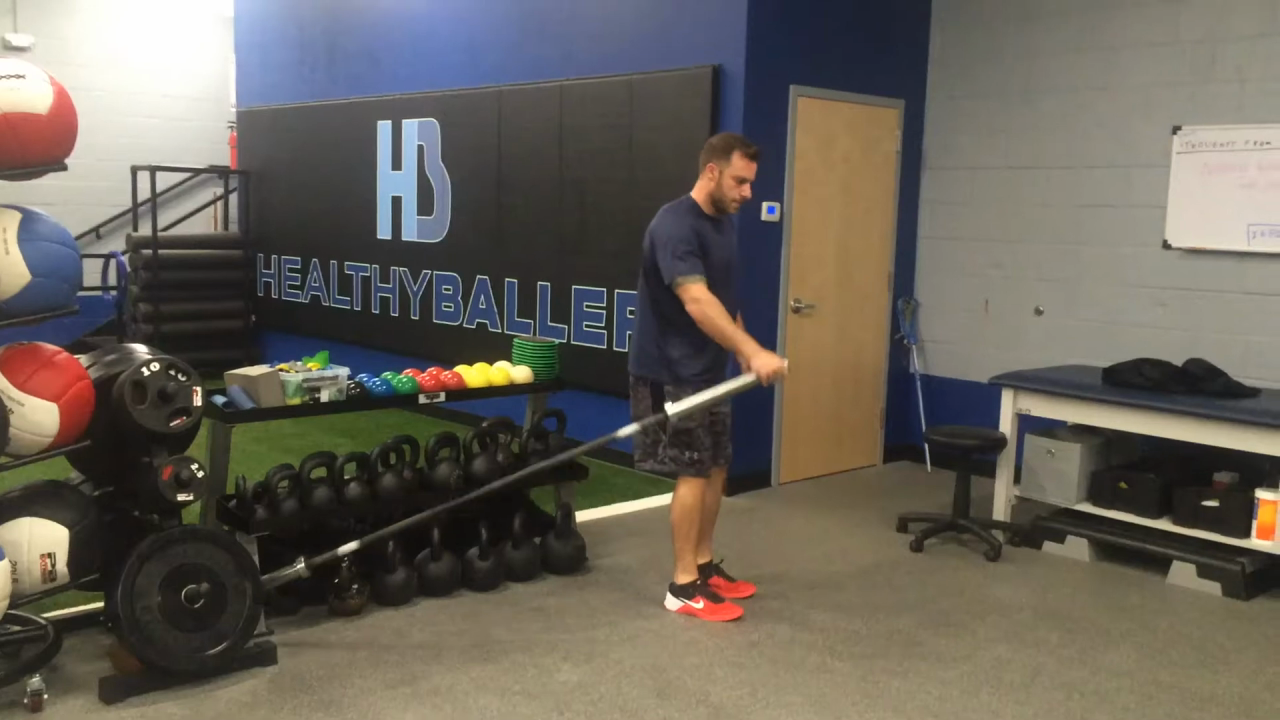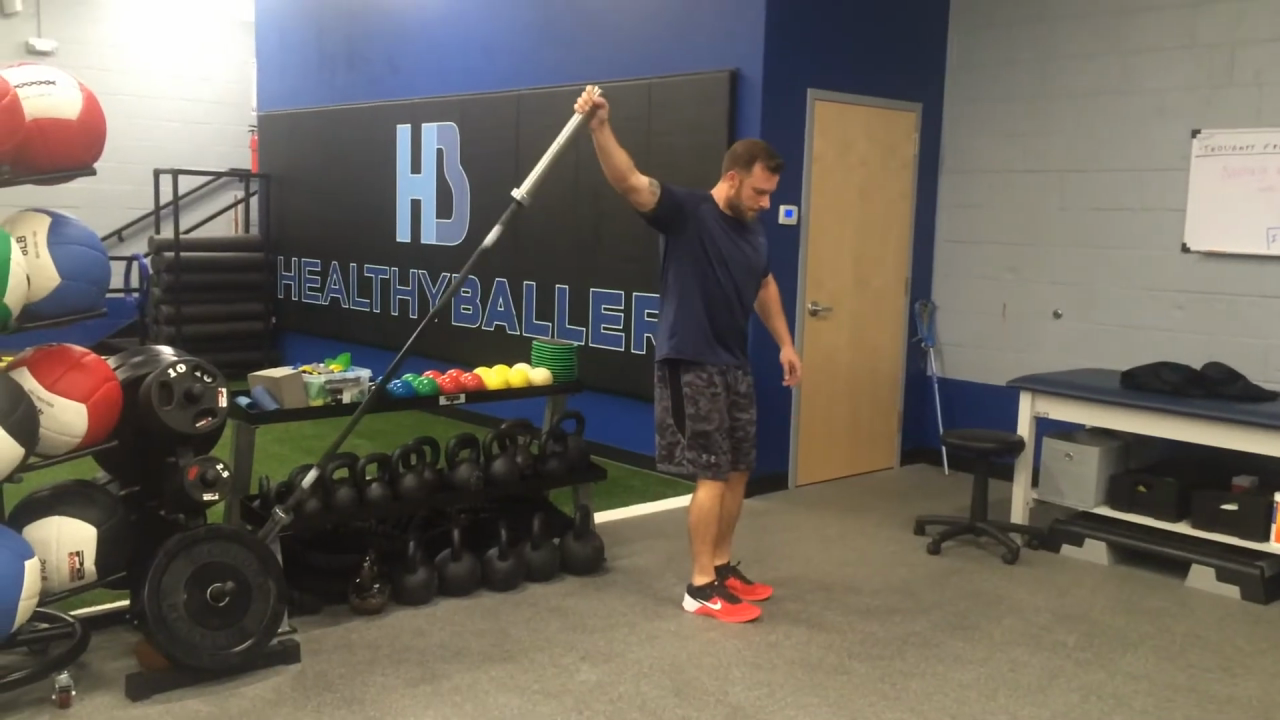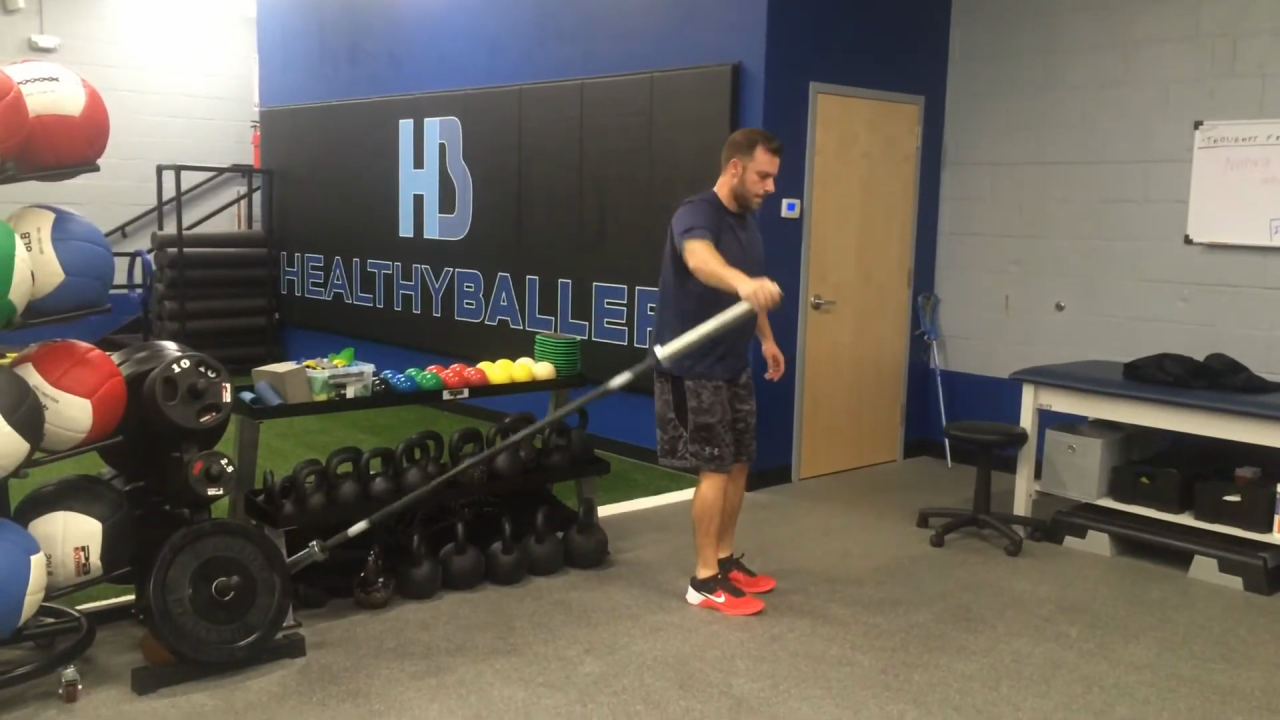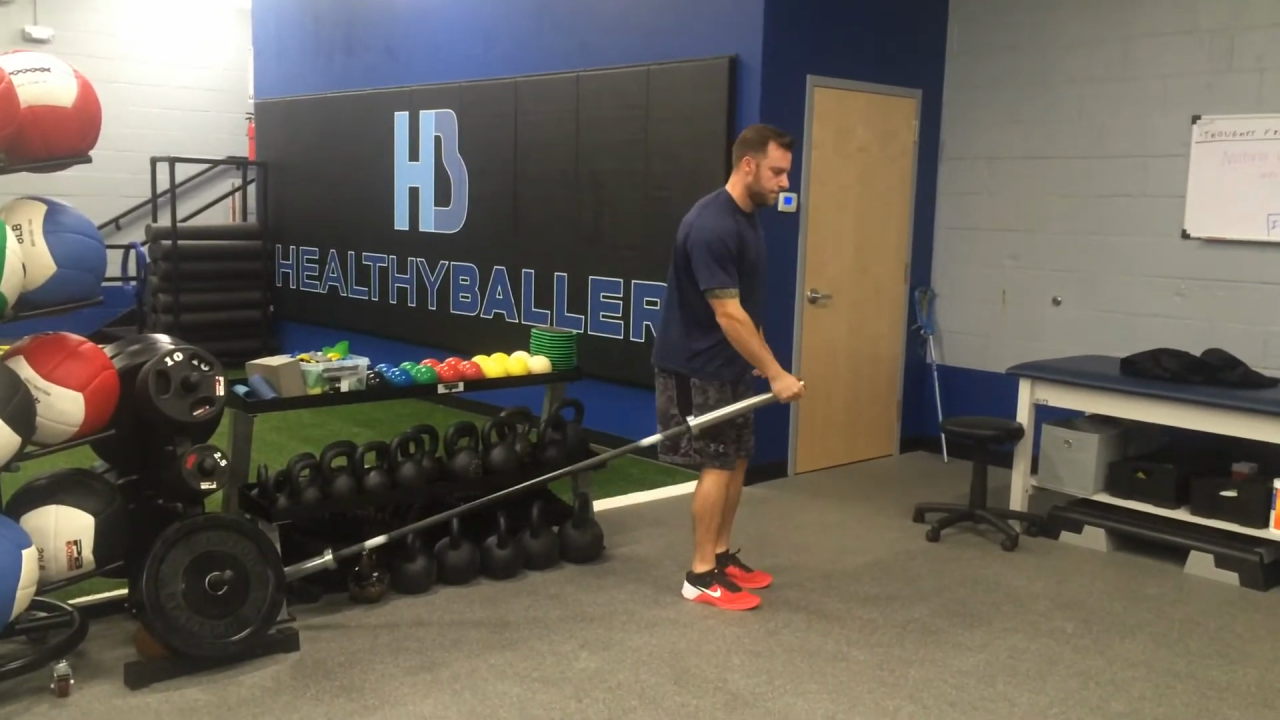
dt=1s
person 1, frame 1
left shoulder: (722, 221)
right shoulder: (677, 226)
right elbow: (697, 301)
left wrist: (742, 350)
right wrist: (752, 352)
left hip: (706, 368)
right hip: (670, 371)
left knee: (715, 468)
right knee: (693, 471)
left ankle: (704, 565)
right ankle: (684, 585)
person 1, frame 2
left shoulder: (752, 231)
right shoulder: (686, 211)
left elbow: (764, 288)
right elbow: (628, 182)
left wrist: (786, 345)
right wrist: (599, 127)
left hip: (734, 367)
right hip: (691, 366)
left knee: (737, 472)
right knee: (712, 475)
left ankle: (722, 567)
right ankle: (701, 587)
person 1, frame 3
left shoulder: (748, 219)
right shoulder: (698, 214)
right elbow: (699, 257)
left wrist: (766, 338)
right wrist: (744, 282)
left hip: (733, 365)
right hip: (696, 368)
left knee: (738, 464)
right knee: (715, 468)
left ankle: (725, 559)
right ankle: (705, 579)
person 1, frame 4
left shoulder: (747, 216)
right shoulder: (712, 225)
right elbow: (727, 314)
left wrist: (759, 357)
right wrist: (776, 373)
left hip: (728, 363)
right hip: (697, 365)
left knee: (735, 461)
right knee: (717, 464)
left ankle: (721, 555)
right ankle: (701, 575)
